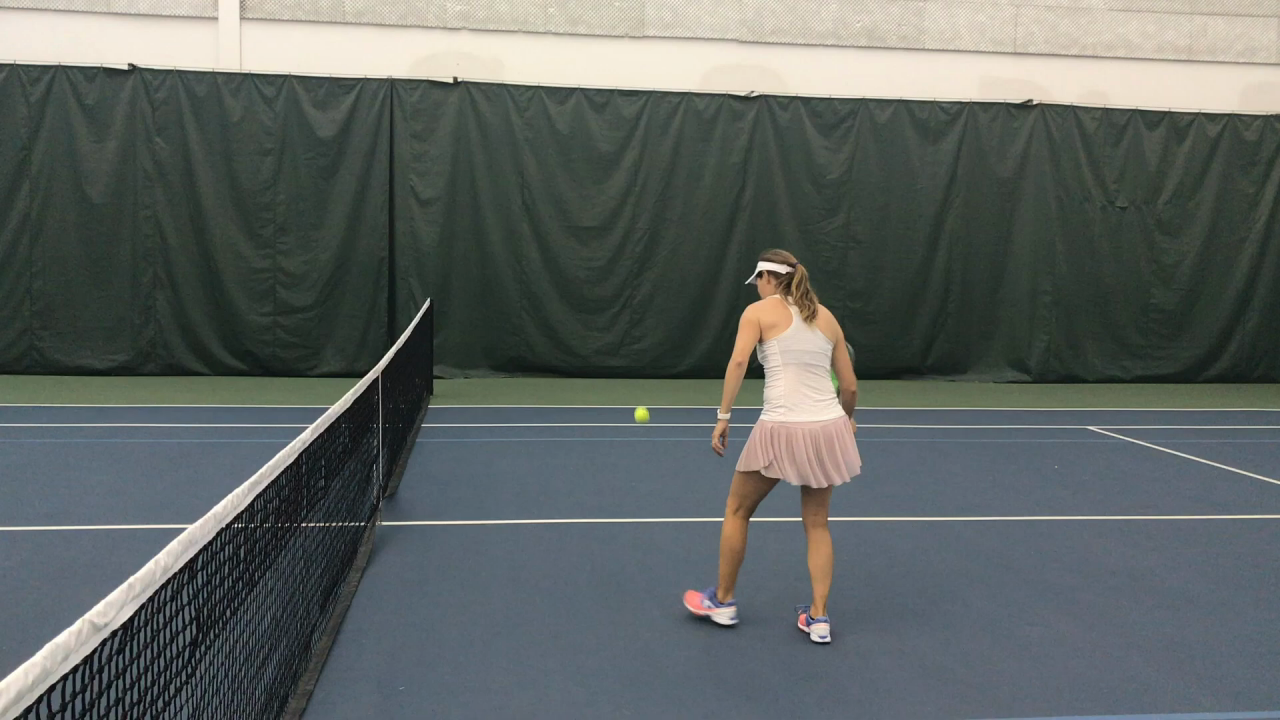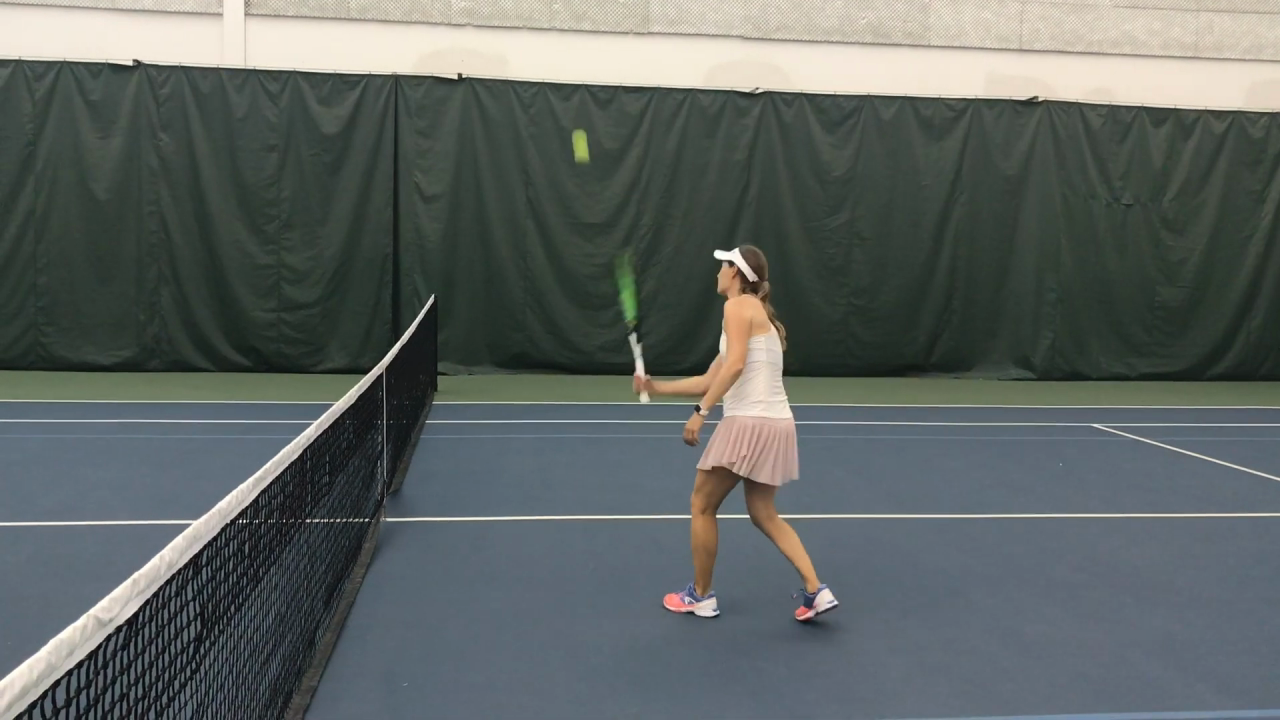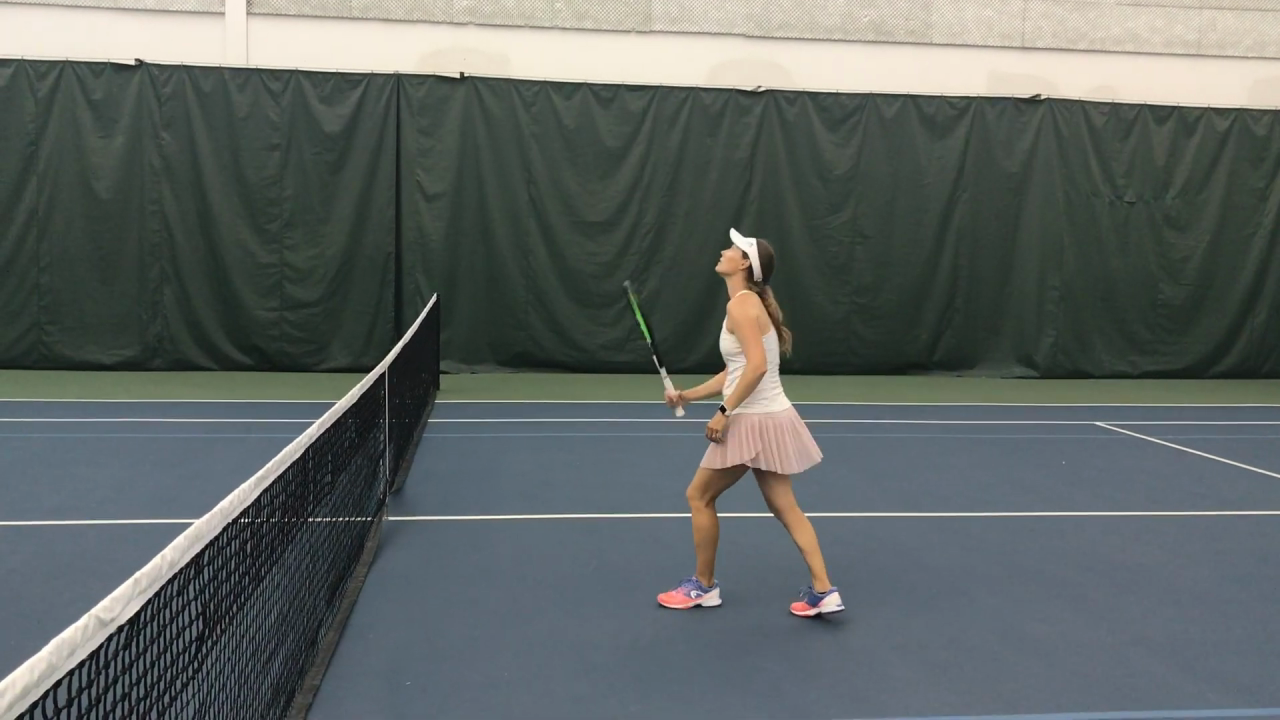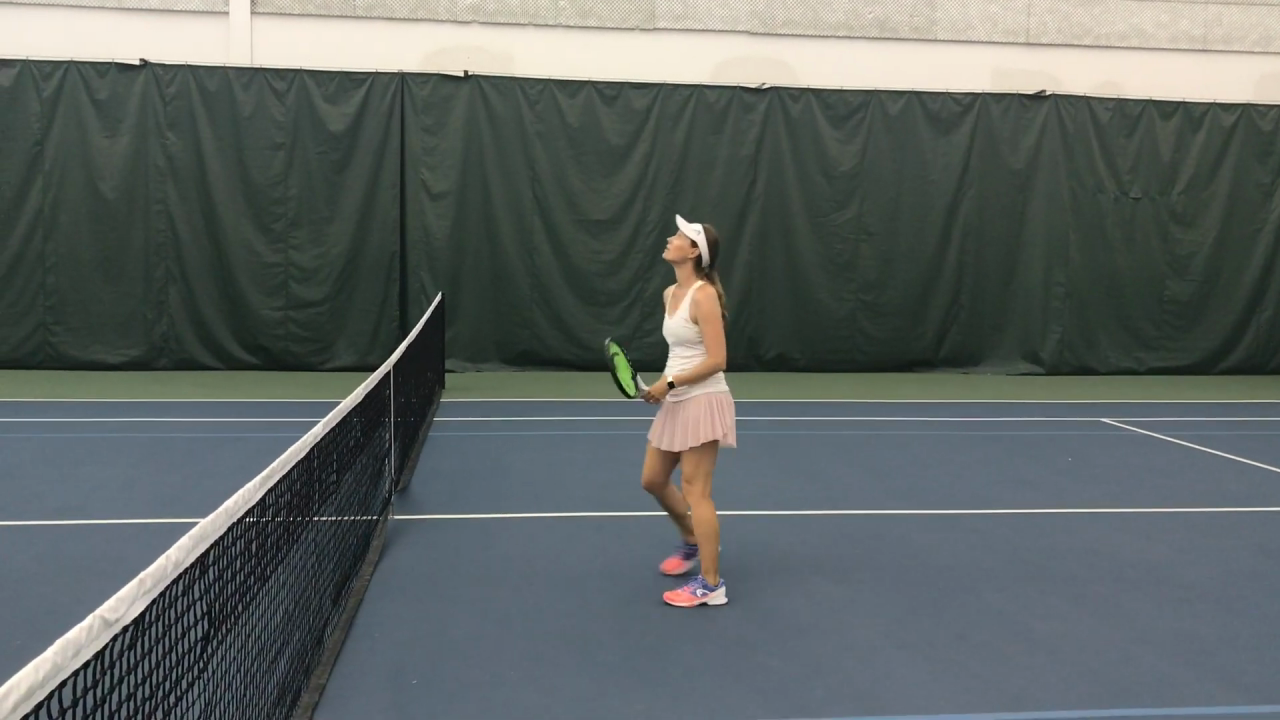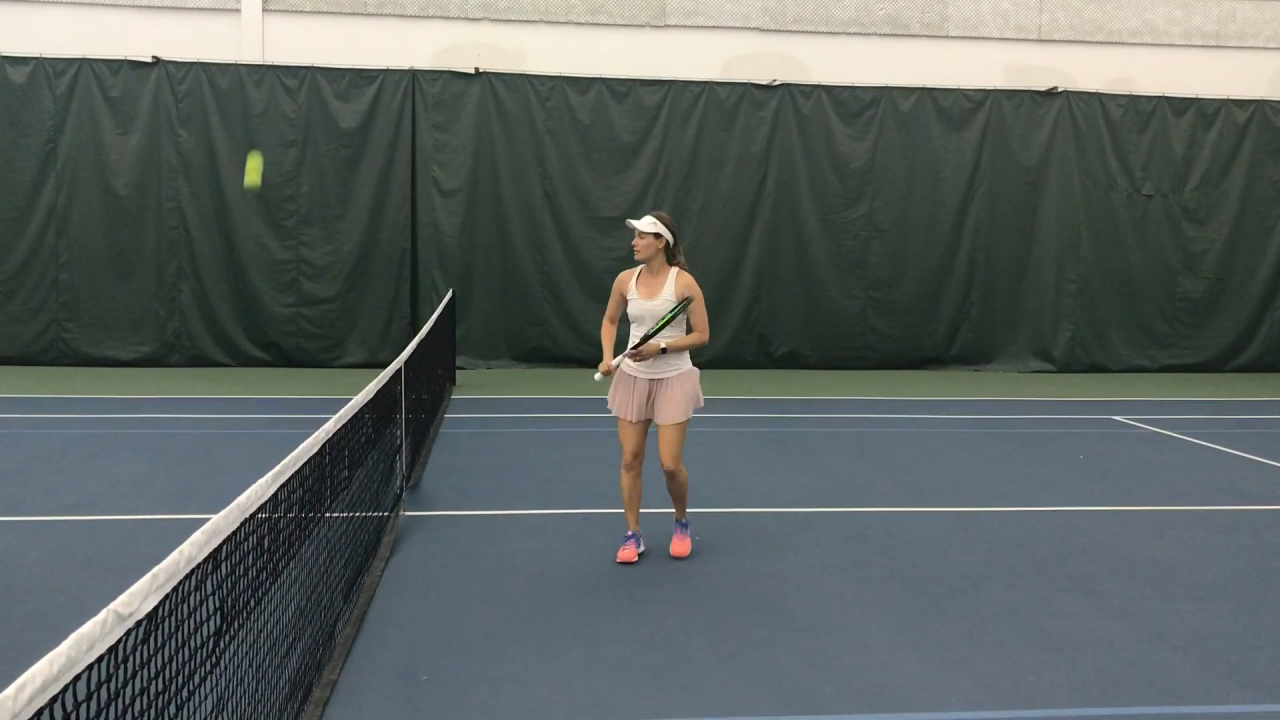
dt=0.5s
person 1, frame 1
left shoulder: (758, 311)
right shoulder: (826, 317)
left elbow: (738, 362)
right elbow: (849, 385)
left wrist: (723, 416)
right wrist: (848, 419)
left hip: (782, 430)
right hip: (827, 427)
left knee: (736, 511)
right knee: (816, 524)
left ankle: (722, 601)
right ankle: (818, 617)
person 1, frame 2
left shoulder: (738, 305)
right shoulder: (759, 315)
left elbow: (734, 366)
right elbow: (710, 380)
left wrist: (699, 412)
right wrist: (656, 386)
left hip: (749, 425)
right hip: (778, 425)
left knee: (702, 507)
right knee: (765, 515)
left ankle: (701, 595)
right ankle: (816, 591)
person 1, frame 3
left shoulder: (744, 304)
right shoulder: (745, 305)
left elbow: (758, 367)
left wrist: (724, 413)
right wrist: (687, 395)
left hip: (753, 422)
right hip: (769, 418)
left knee: (699, 497)
right knee: (785, 506)
left ankle: (704, 586)
right ankle: (823, 591)
person 1, frame 4
left shoulder: (703, 295)
right shoulder: (671, 294)
left elbow: (717, 360)
left wrist: (669, 383)
right wrist: (665, 386)
left hip: (702, 402)
right hip: (678, 403)
left knee: (696, 493)
right knee: (652, 480)
left ankle: (711, 584)
right ankle: (694, 544)
person 1, frame 5
left shoulder: (684, 282)
right shoulder: (625, 280)
left elbow: (702, 335)
right elbow: (609, 321)
left wrist: (661, 348)
right wrist: (608, 357)
left hip: (673, 381)
right hip: (632, 379)
left knee: (670, 463)
right knee: (630, 459)
left ankle: (682, 521)
right ankle: (633, 535)
